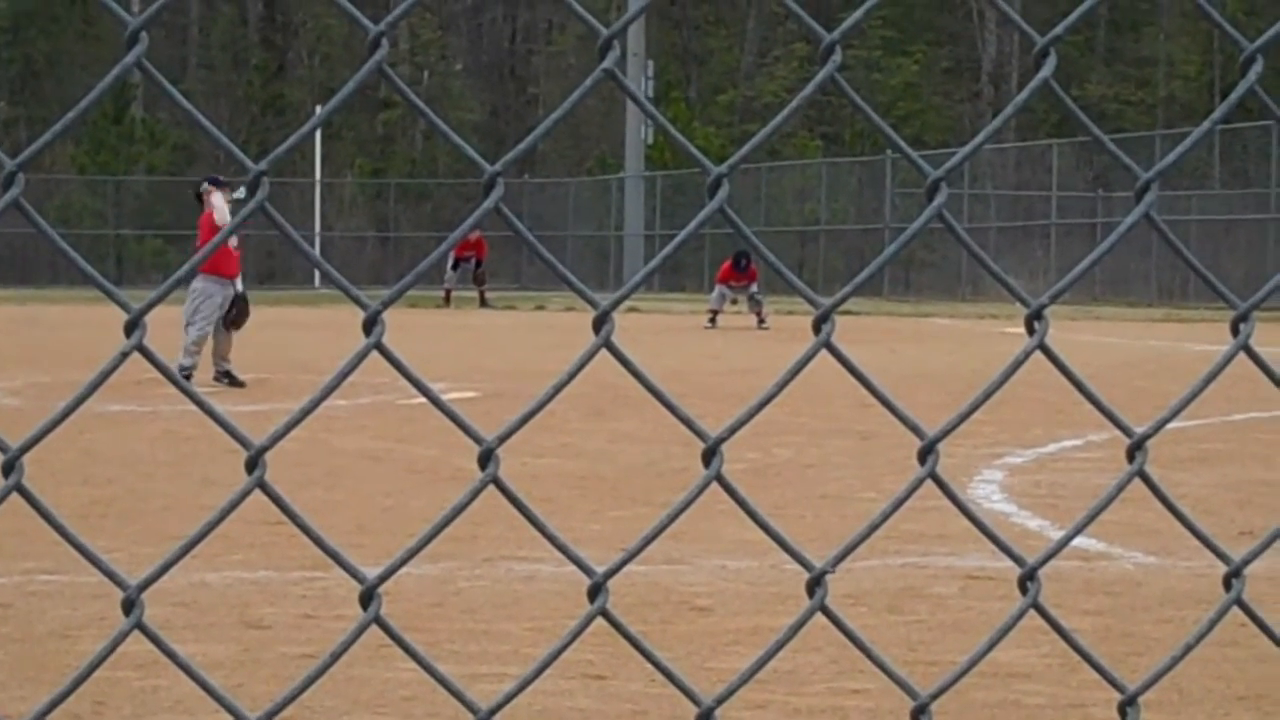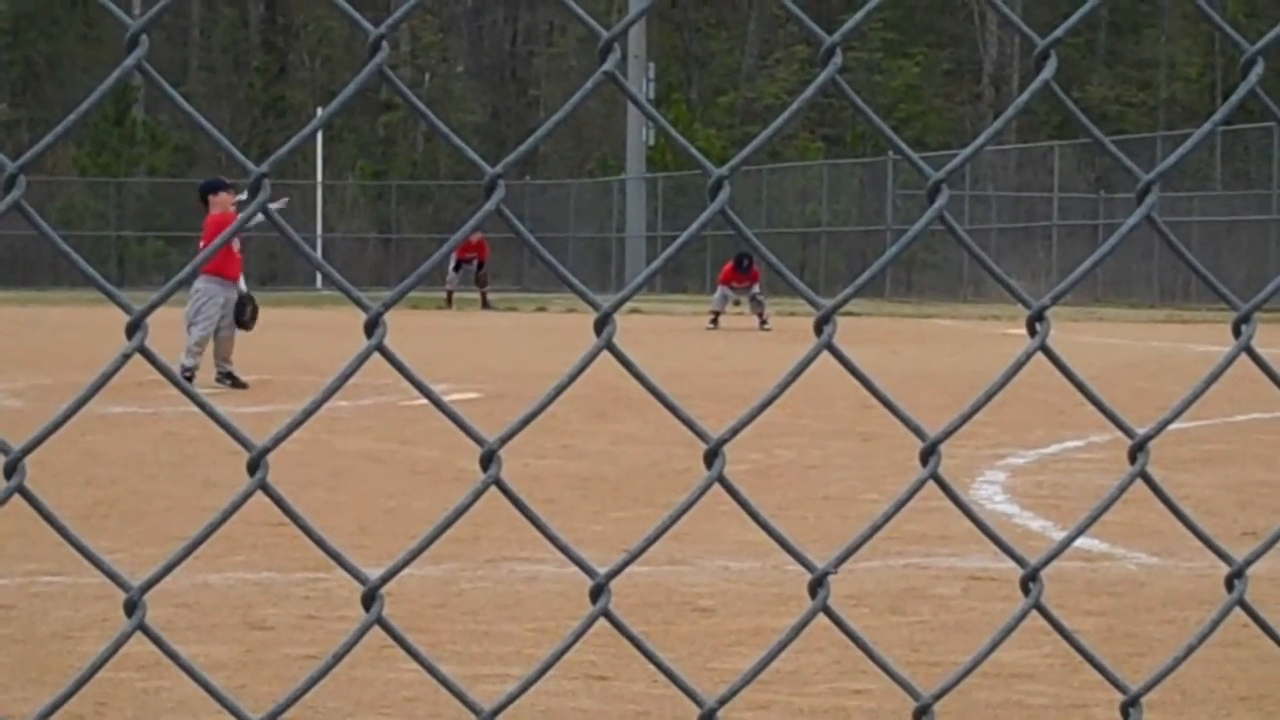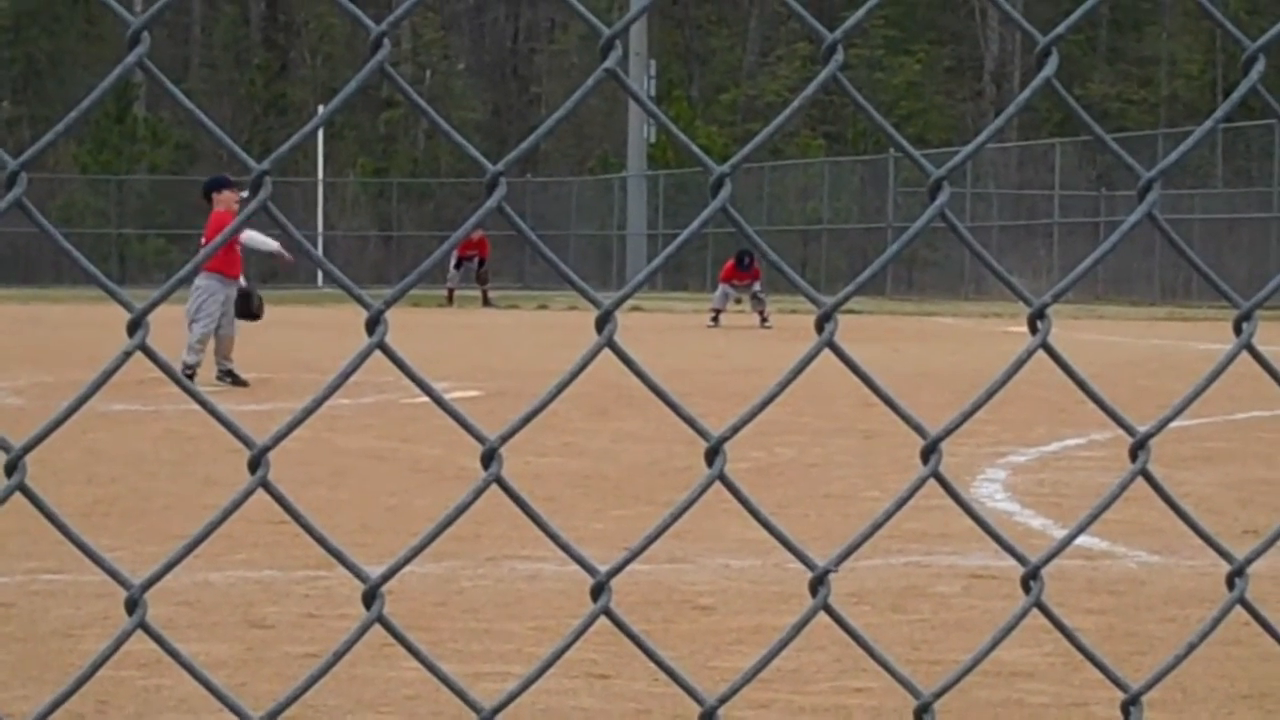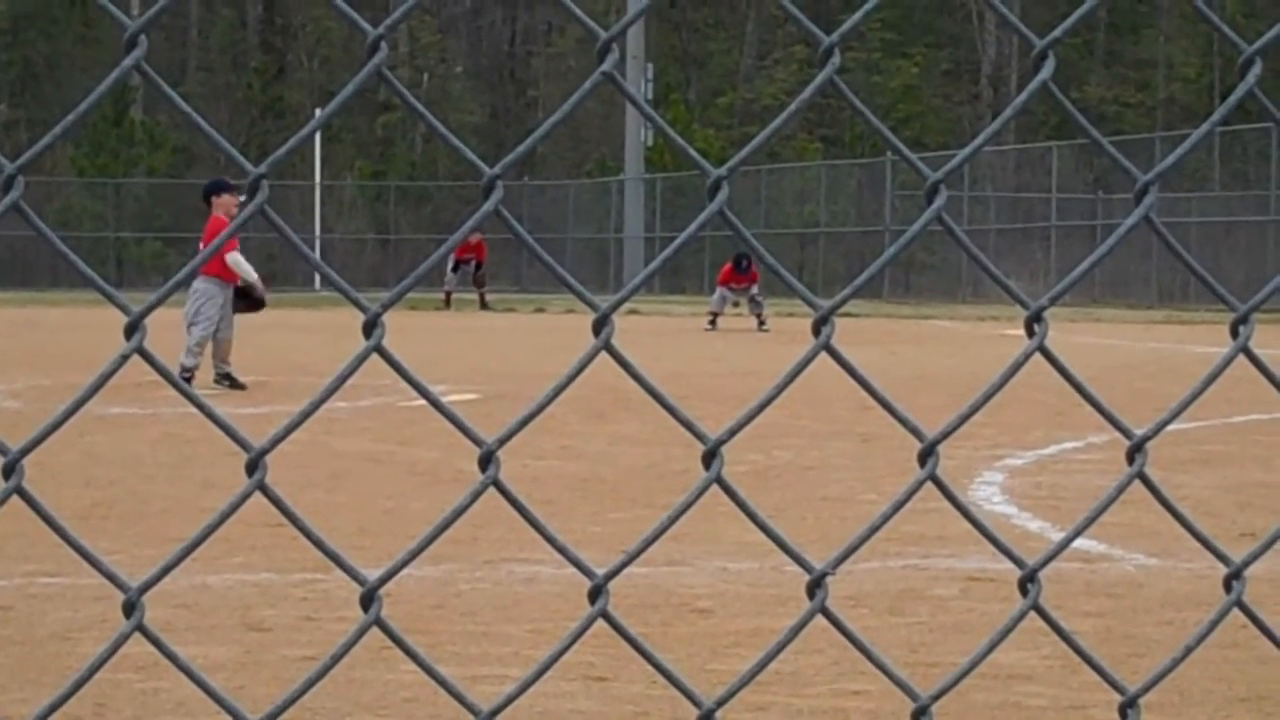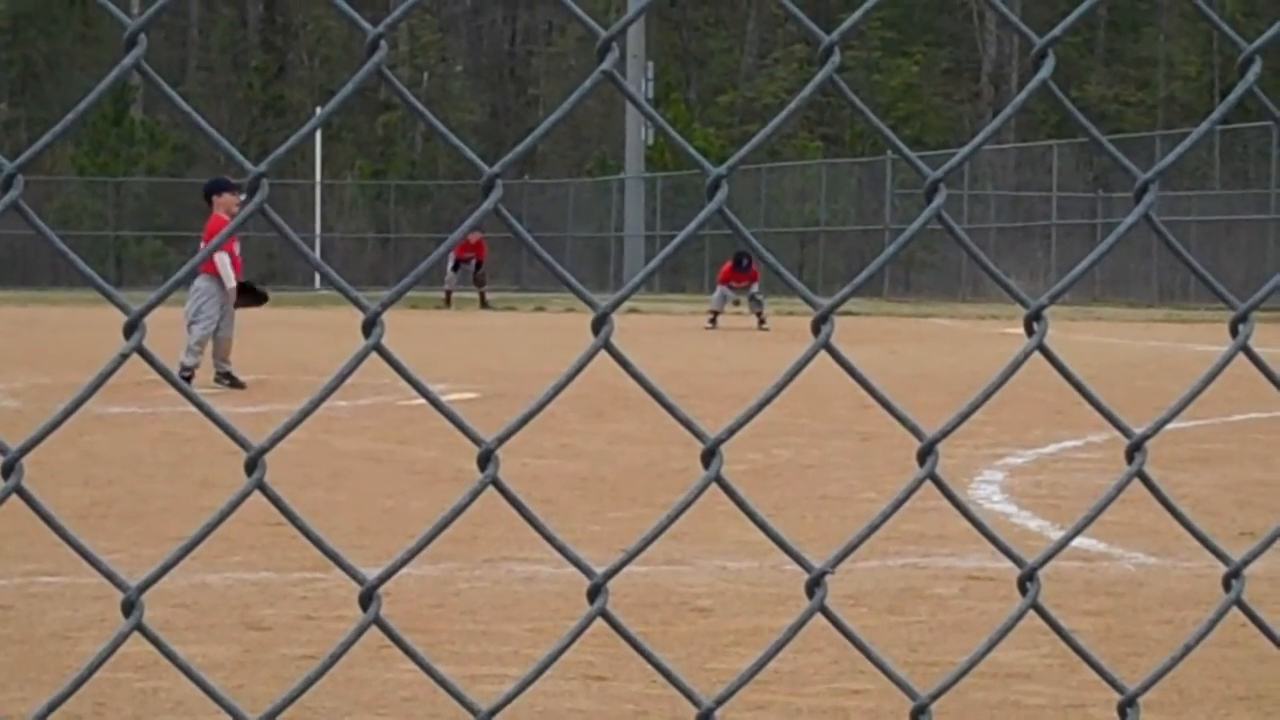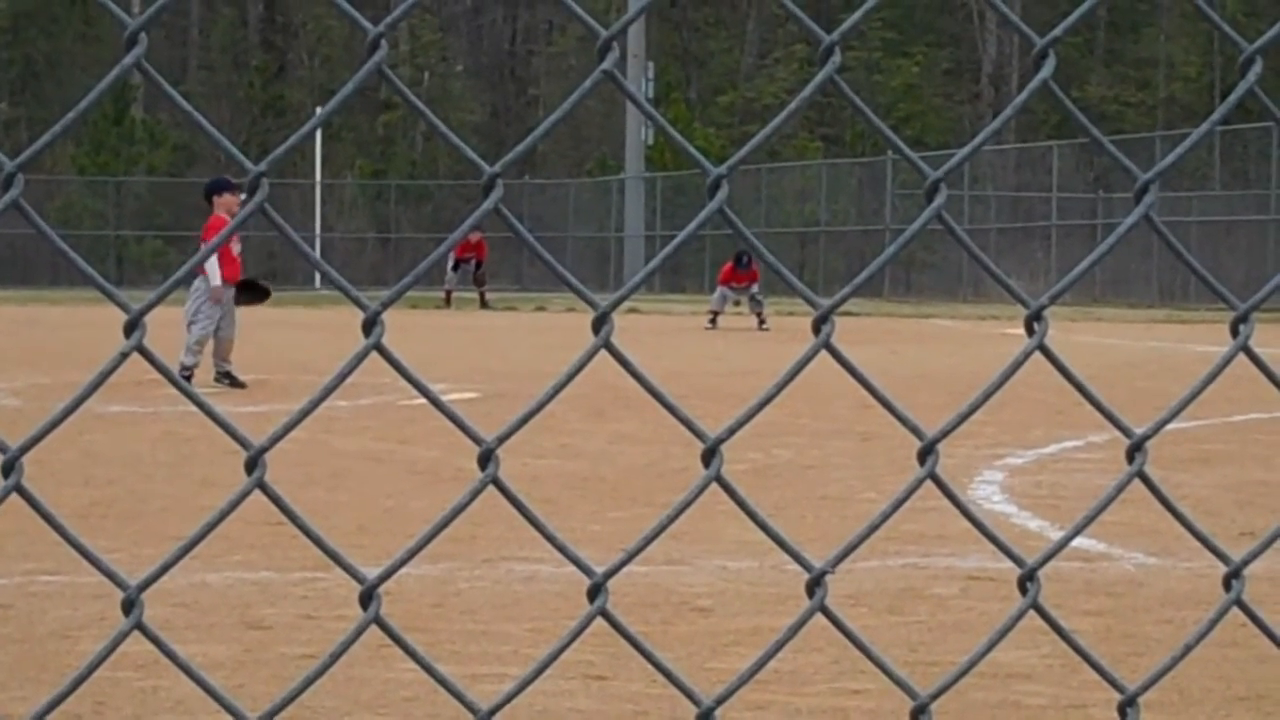
dt=0.1s
person 1, frame 1
right shoulder: (209, 220)
right elbow: (222, 219)
left wrist: (239, 289)
right wrist: (214, 194)
left hip: (227, 286)
right hip: (208, 285)
left knee: (225, 331)
right knee: (199, 330)
left ankle: (222, 370)
right ankle: (184, 371)
person 1, frame 2
left shoulder: (224, 223)
right shoulder: (217, 220)
right elbow: (244, 221)
left wrist: (242, 288)
right wrist: (270, 207)
left hip: (229, 287)
right hip: (211, 286)
left knee: (226, 332)
right knee: (201, 330)
left ankle: (224, 371)
right ankle: (186, 372)
person 1, frame 3
left shoulder: (227, 222)
right shoulder: (221, 218)
right elbow: (247, 237)
left wrist: (241, 283)
right wrist: (275, 247)
left hip: (228, 285)
right hip: (212, 283)
left knee: (226, 330)
right knee: (203, 327)
left ankle: (225, 369)
right ankle: (188, 369)
person 1, frame 4
left shoulder: (223, 225)
right shoulder: (219, 225)
right elbow: (232, 257)
left wrist: (247, 281)
right wrist: (255, 278)
left hip: (224, 288)
right hip: (210, 287)
left knee: (224, 333)
right knee: (201, 330)
left ankle: (222, 373)
right ankle: (186, 372)
person 1, frame 5
left shoulder: (226, 224)
right shoulder: (219, 224)
right elbow: (220, 255)
left wrist: (234, 284)
right wrist: (231, 285)
left hip: (223, 287)
right hip: (211, 286)
left knee: (224, 332)
right knee: (201, 329)
left ankle: (223, 372)
right ankle: (186, 371)
person 1, frame 6
left shoulder: (228, 225)
right shoulder: (216, 224)
right elbow: (209, 253)
left wrist: (239, 282)
right wrist: (216, 283)
left hip: (227, 288)
right hip: (211, 288)
left knee: (226, 332)
right knee: (202, 329)
left ankle: (223, 371)
right ankle: (186, 370)
